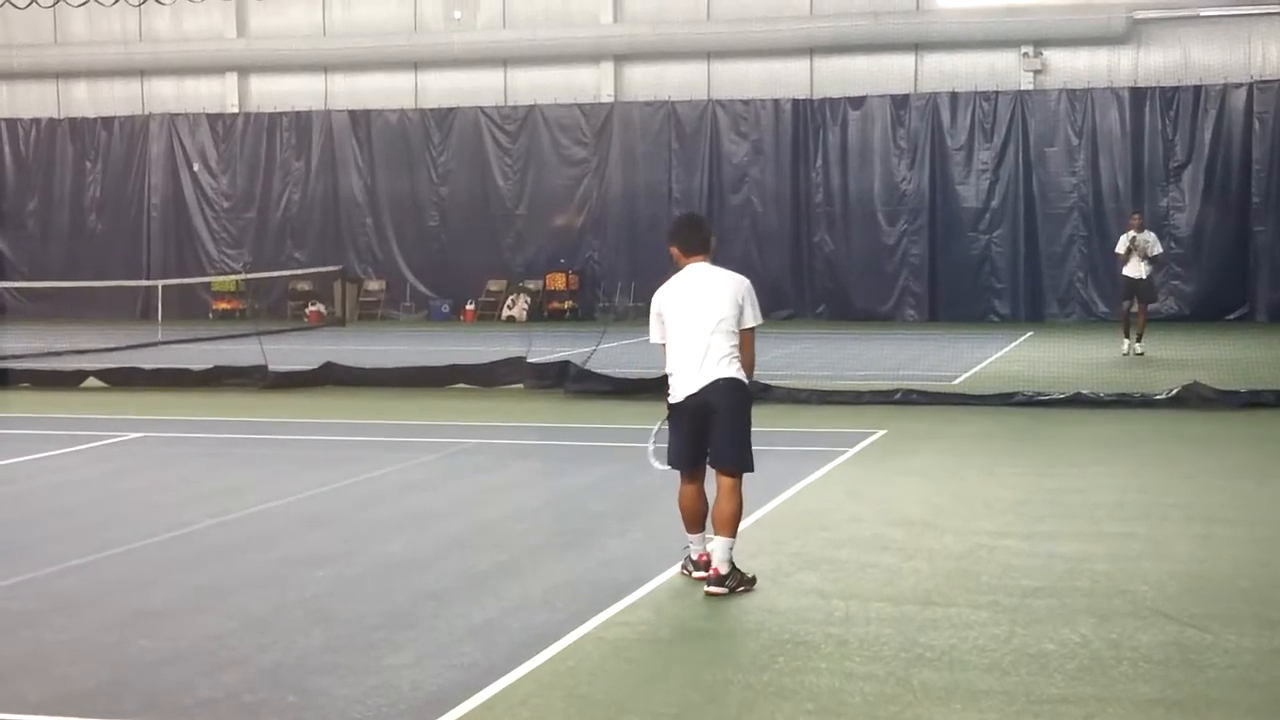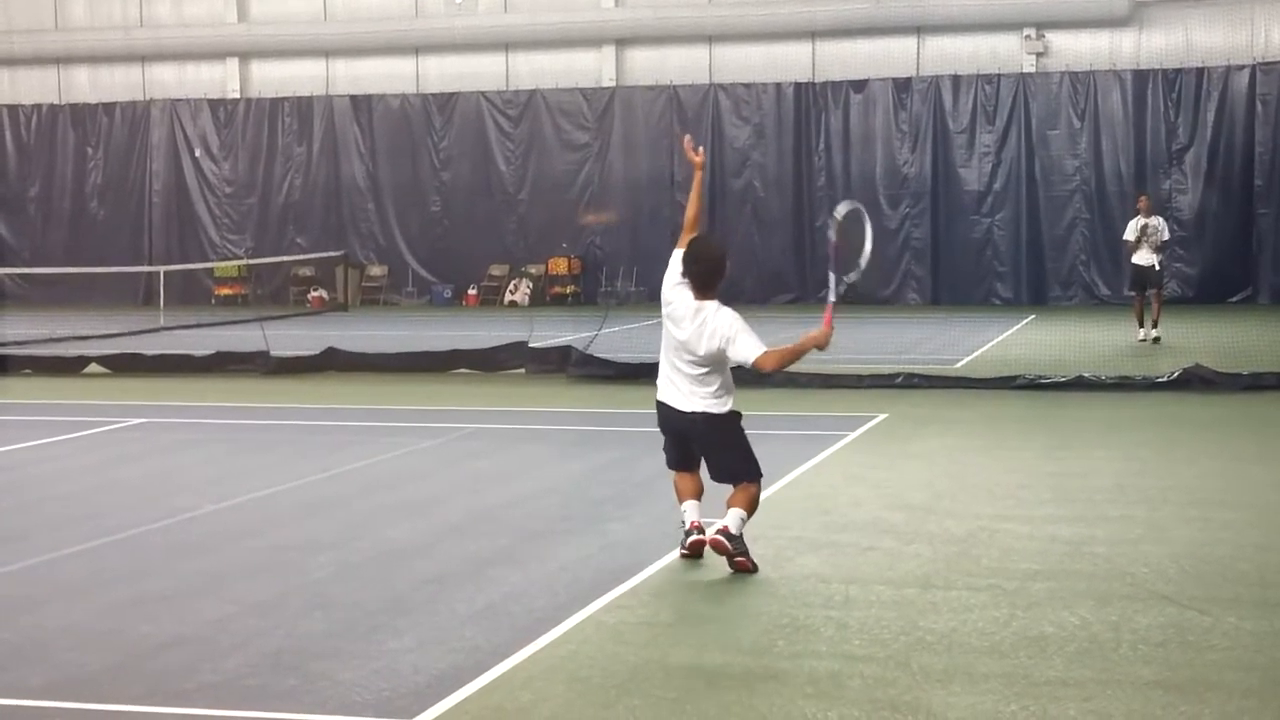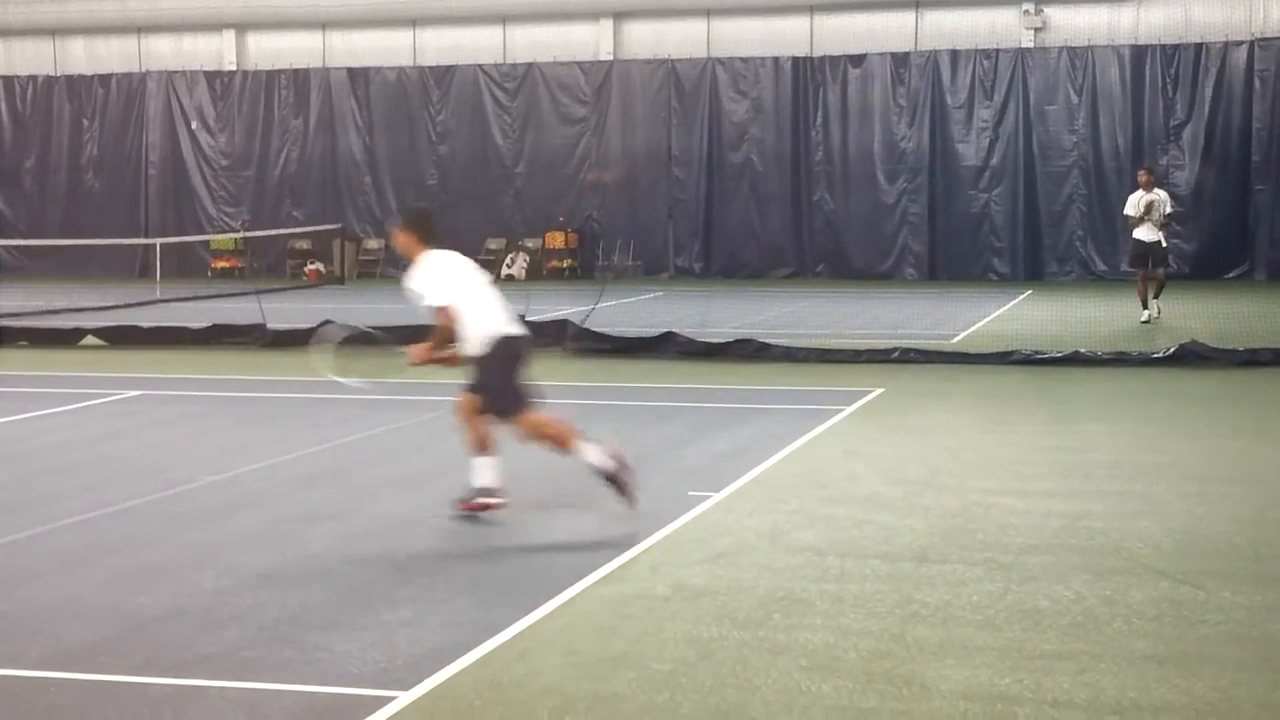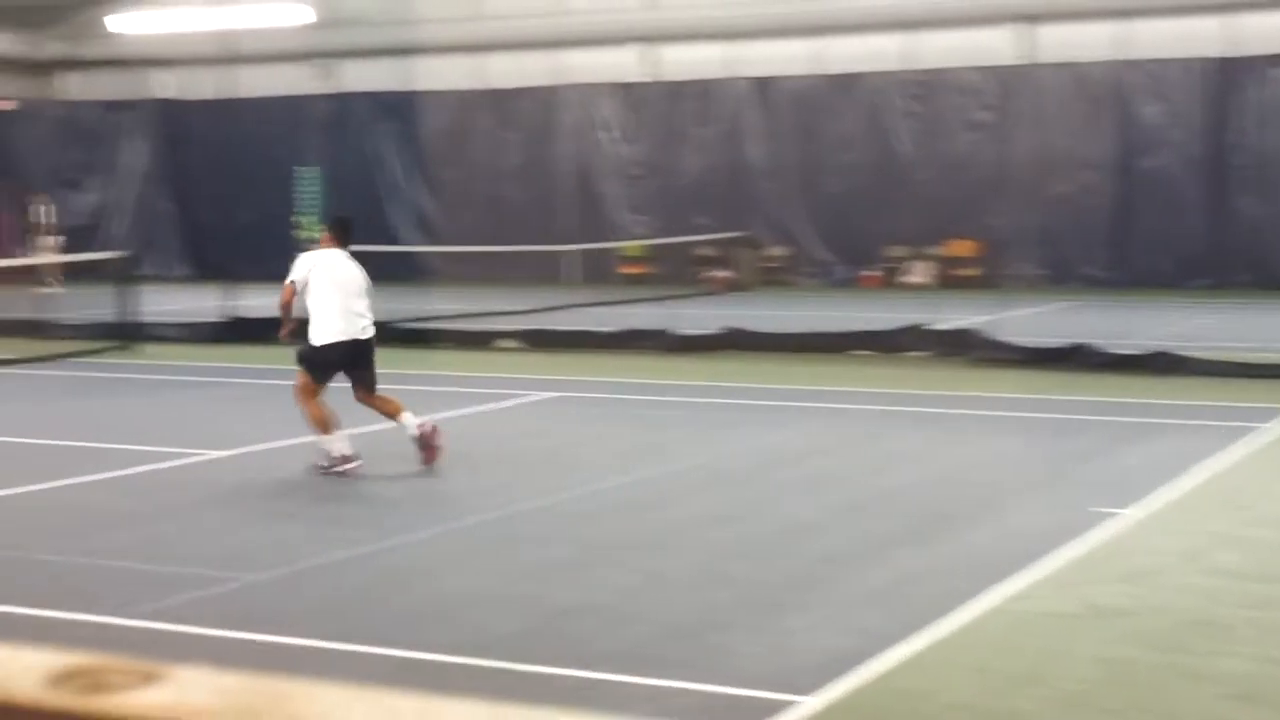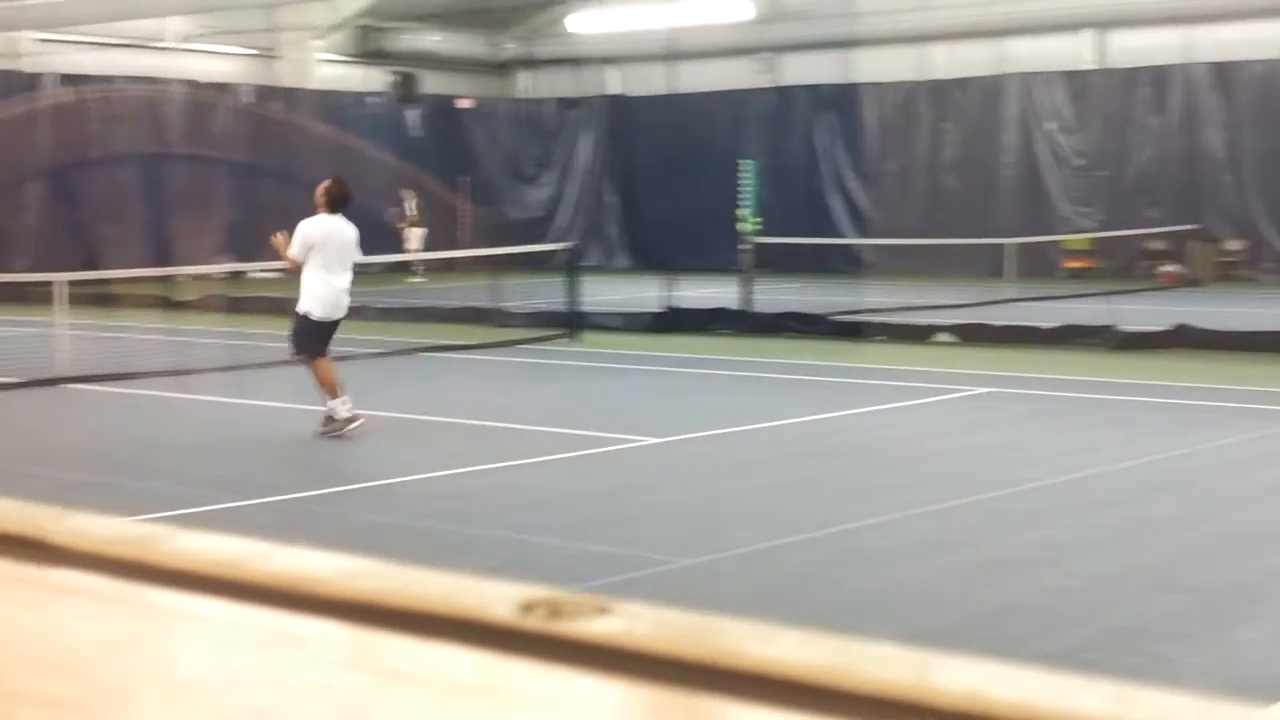
dt=1s
person 1, frame 1
left shoulder: (664, 294)
right shoulder: (738, 284)
right elbow: (747, 350)
left hip: (684, 392)
right hip: (728, 386)
left knee: (690, 477)
right knee: (729, 479)
left ankle: (698, 555)
right ankle: (721, 569)
person 1, frame 2
left shoulder: (671, 292)
right shoulder: (725, 323)
left elbow: (688, 230)
right elbow: (767, 362)
left wrist: (697, 173)
right wrist: (813, 341)
left hip: (670, 408)
right hip: (712, 415)
left knee: (684, 470)
right knee: (747, 484)
left ankle: (692, 524)
right ankle: (728, 529)
person 1, frame 3
left shoulder: (420, 273)
right shoulder: (450, 259)
left elbow: (447, 322)
left wrist: (429, 349)
right wrist: (453, 352)
left hip: (497, 345)
right hip: (505, 339)
left knee: (525, 421)
right knee: (468, 407)
left ankle: (605, 462)
right ankle: (486, 487)
person 1, frame 4
left shoulder: (308, 259)
right shoulder: (358, 270)
left elbow: (286, 297)
left wrist: (287, 323)
left hip: (328, 340)
right hip: (362, 337)
left knee: (306, 392)
right knee: (367, 394)
left ankle: (341, 454)
right ankle: (418, 428)
person 1, frame 5
left shoulder: (308, 226)
right shoulder: (351, 231)
left elbow: (292, 264)
left wrist: (282, 247)
left hip: (315, 305)
right hip: (337, 303)
left knee: (315, 358)
right knee: (317, 356)
left ankle: (345, 413)
right ankle: (338, 410)
